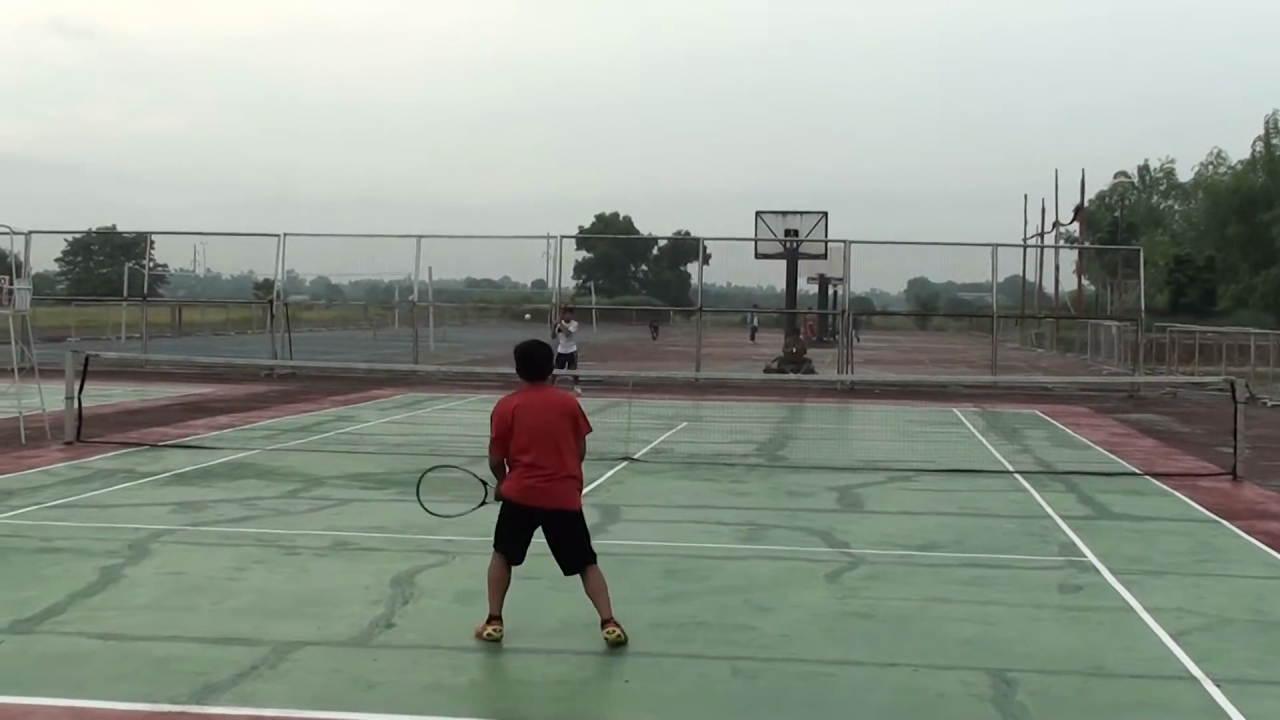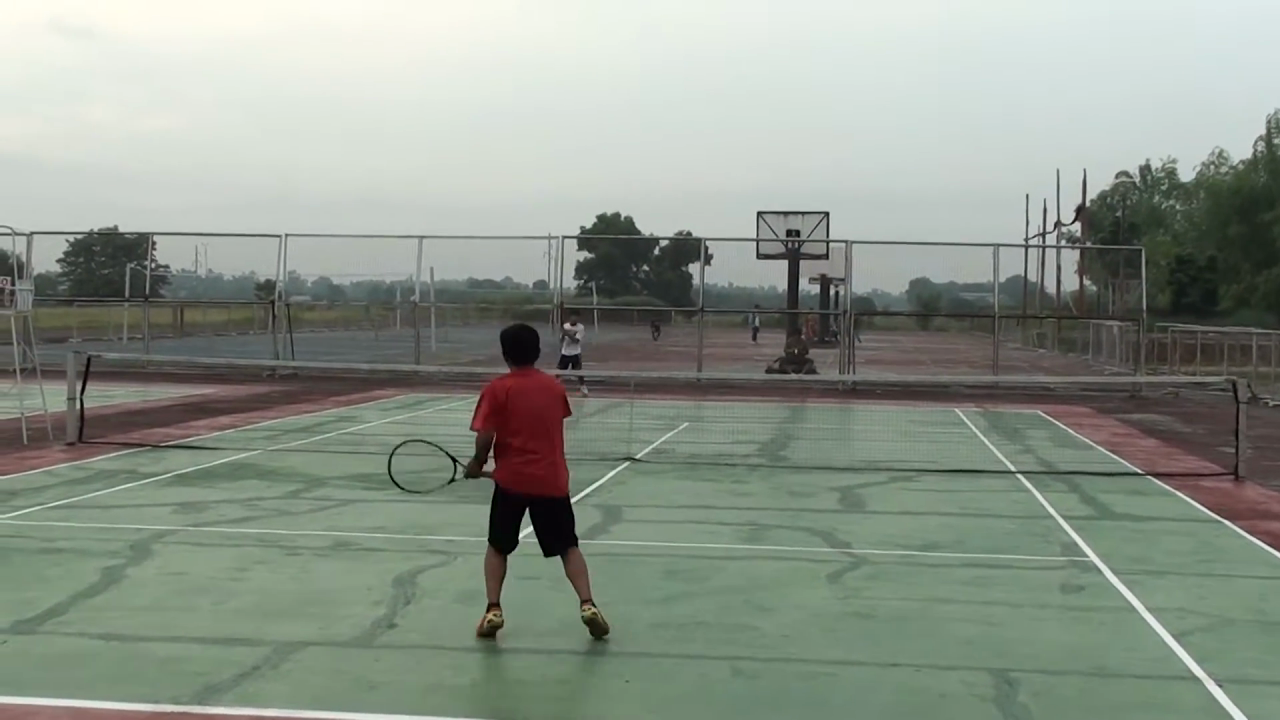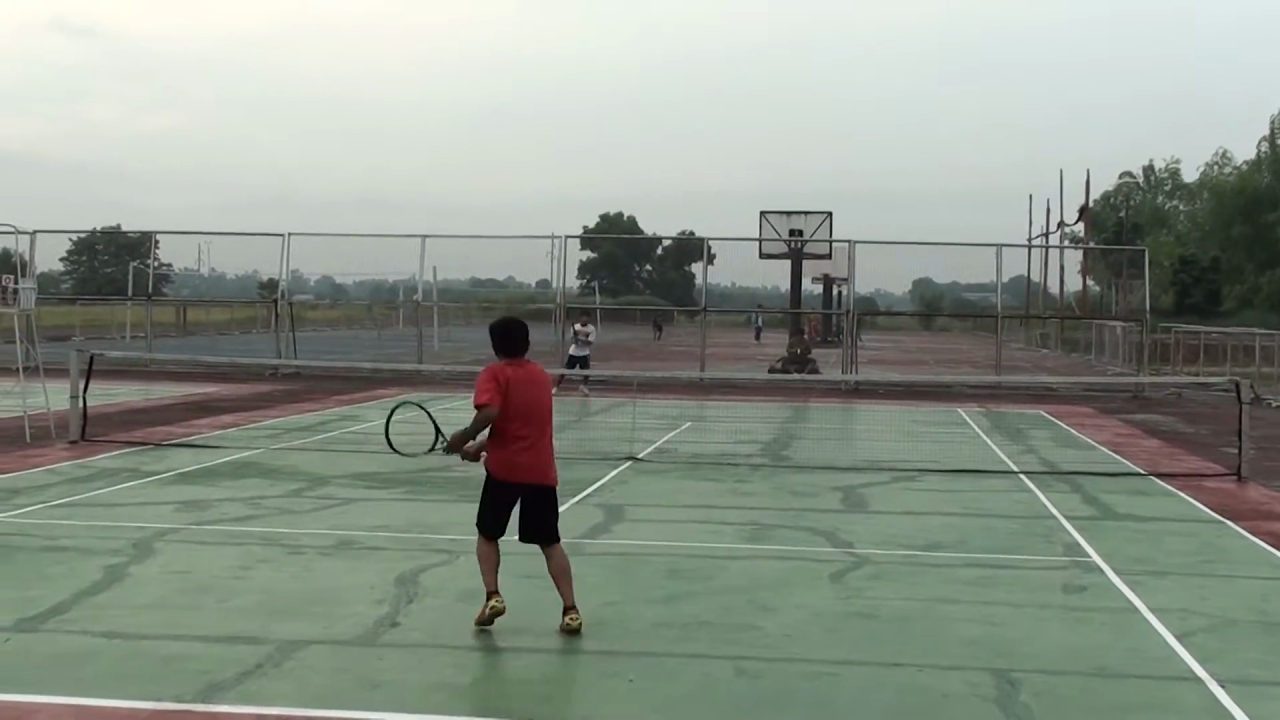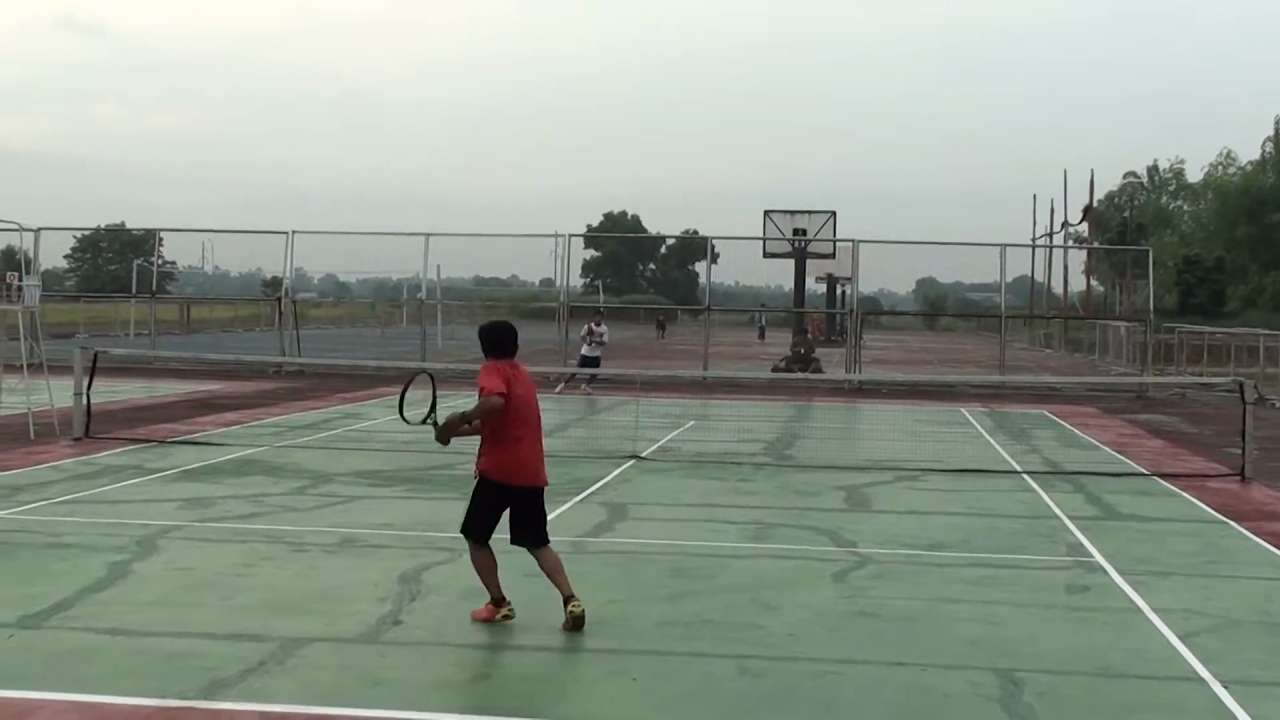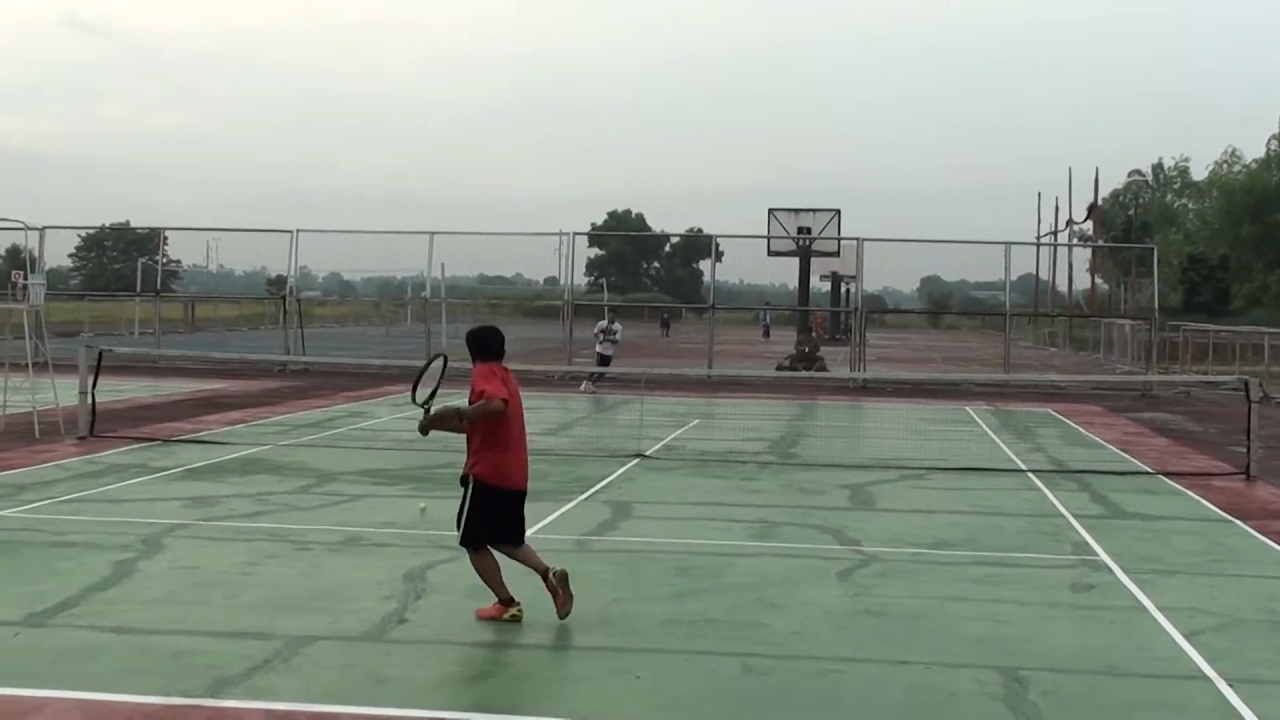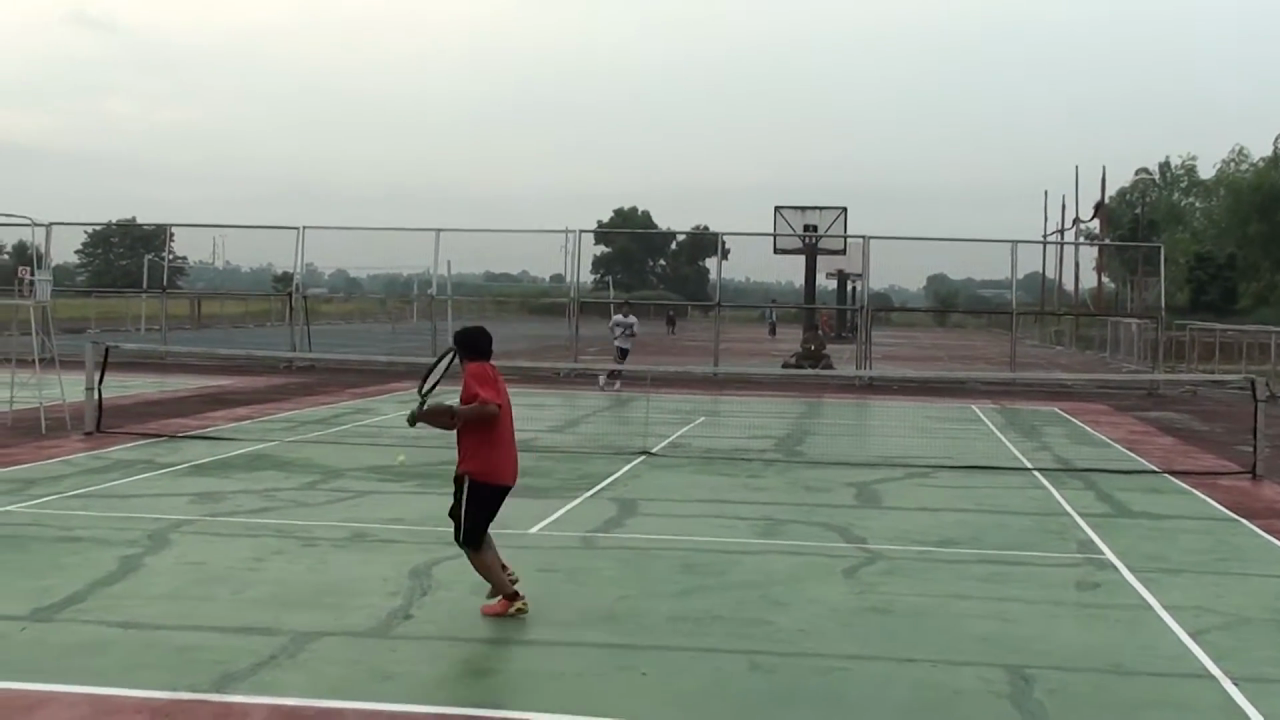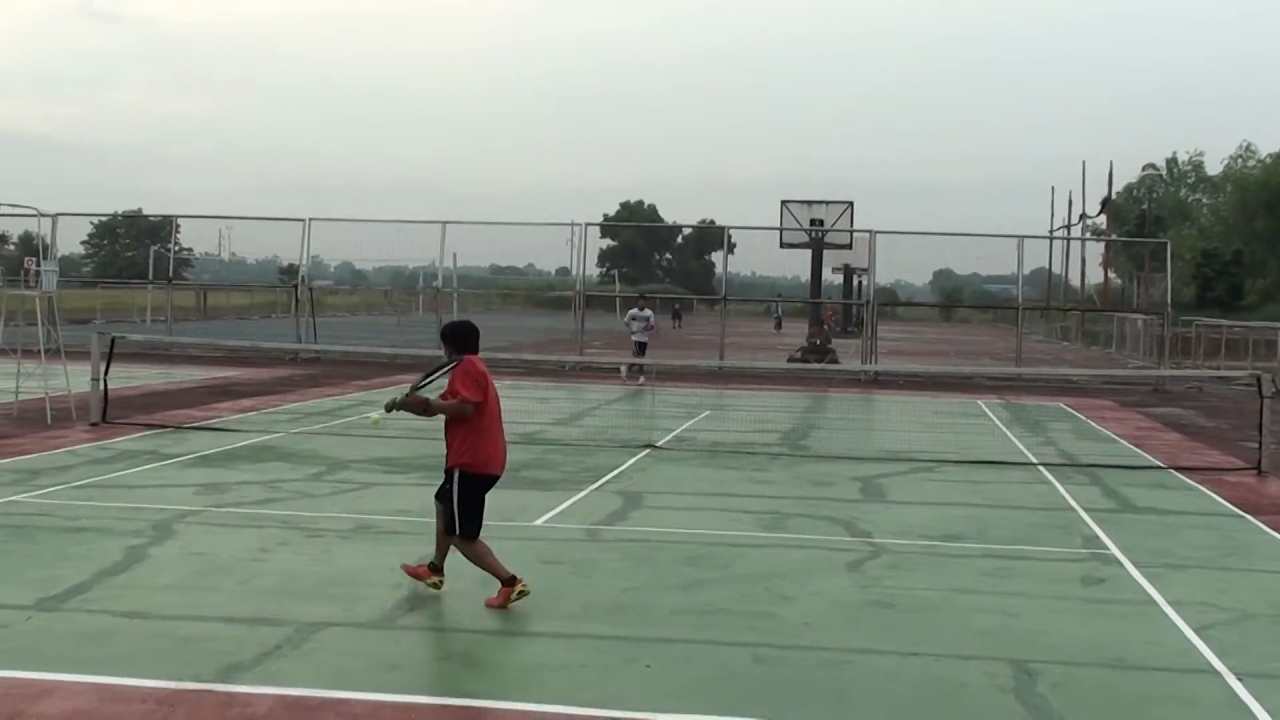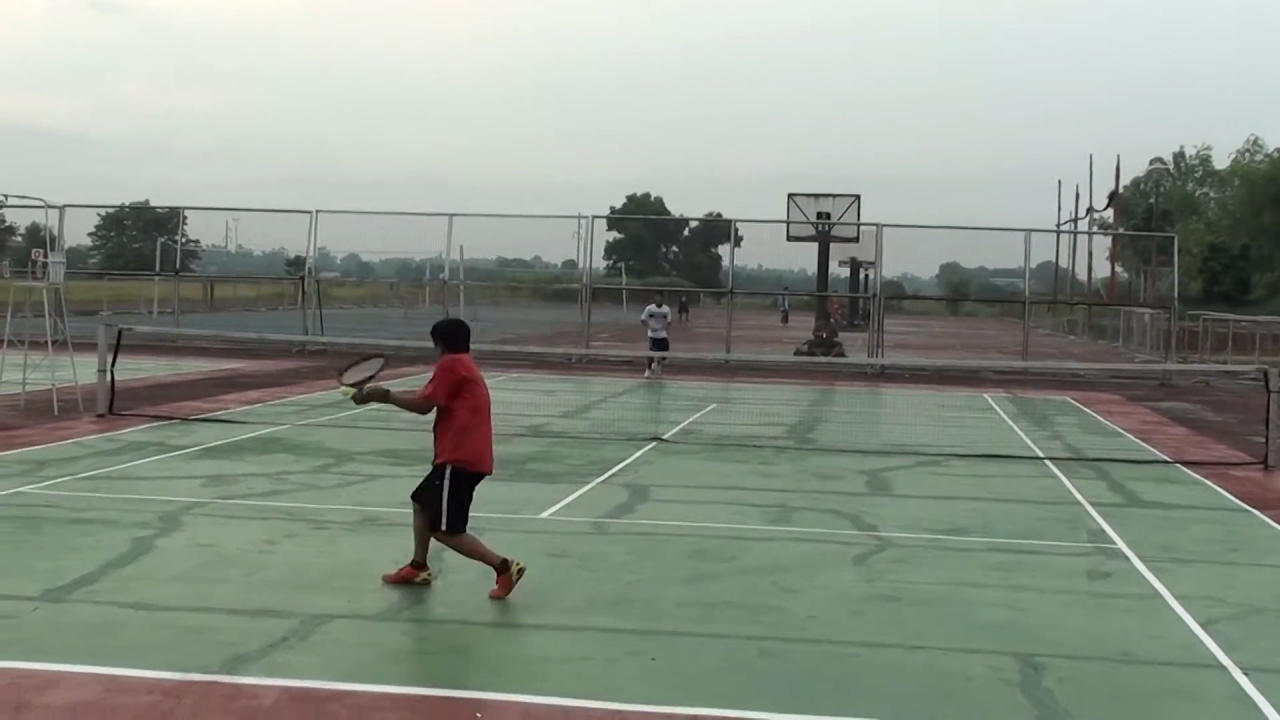
dt=0.1s
person 1, frame 1
left shoulder: (506, 406)
right shoulder: (569, 403)
left elbow: (496, 460)
right elbow: (580, 453)
left wrist: (501, 485)
left hip: (520, 495)
right hip: (564, 496)
left knee: (502, 555)
right knee: (587, 563)
left ankle: (494, 622)
right ankle: (608, 623)
person 1, frame 2
left shoulder: (496, 388)
right shoulder: (554, 386)
left elbow: (484, 437)
left wrist: (476, 463)
left hip: (511, 480)
right hip: (552, 481)
left knee: (497, 547)
right knee: (569, 548)
left ankle: (493, 610)
right ankle: (588, 605)
person 1, frame 3
left shoulder: (494, 374)
right shoulder: (542, 376)
left elbow: (489, 414)
left wrist: (462, 438)
right wrist: (483, 445)
left hip: (504, 469)
right hip: (542, 472)
left knee: (487, 535)
right knee: (549, 541)
left ankle: (493, 598)
right ankle: (570, 611)
person 1, frame 4
left shoulder: (493, 371)
right shoulder: (523, 376)
left elbow: (494, 403)
left wrist: (457, 420)
right wrist: (462, 429)
left hip: (497, 472)
right hip: (533, 474)
left knee: (475, 538)
right knee: (538, 544)
left ankle: (498, 603)
right ankle: (570, 601)
person 1, frame 5
left shoulder: (484, 371)
right shoulder: (504, 376)
left elbow: (496, 405)
left wrist: (457, 412)
right wrist: (439, 421)
left hip: (490, 475)
right hip: (515, 475)
left knee: (473, 542)
right knee: (507, 541)
left ankle: (507, 604)
right ankle: (550, 575)
person 1, frame 6
left shoulder: (477, 372)
right shoulder: (489, 374)
left elbow: (489, 409)
right elbow: (458, 422)
left wrist: (449, 410)
right wrist: (428, 414)
left hip: (480, 471)
right hip: (501, 471)
left knee: (468, 541)
right knee: (468, 525)
left ankle: (511, 597)
right ankle: (502, 574)
person 1, frame 7
left shoulder: (467, 366)
right shoulder: (475, 368)
left elbow: (465, 407)
right elbow: (450, 406)
left wrist: (427, 403)
right wrist: (412, 402)
left hip: (473, 462)
right hip: (483, 460)
left knee: (461, 535)
right knee: (444, 503)
left ankle: (511, 584)
right ankle: (436, 568)
person 1, frame 8
left shoulder: (449, 365)
right shoulder: (465, 366)
left elbow: (424, 404)
right elbow: (427, 402)
left wrist: (383, 394)
right wrist: (385, 395)
left hip: (460, 459)
right hip: (472, 457)
left knee: (445, 530)
right knee: (422, 501)
left ankle: (504, 567)
right ankle: (418, 567)
